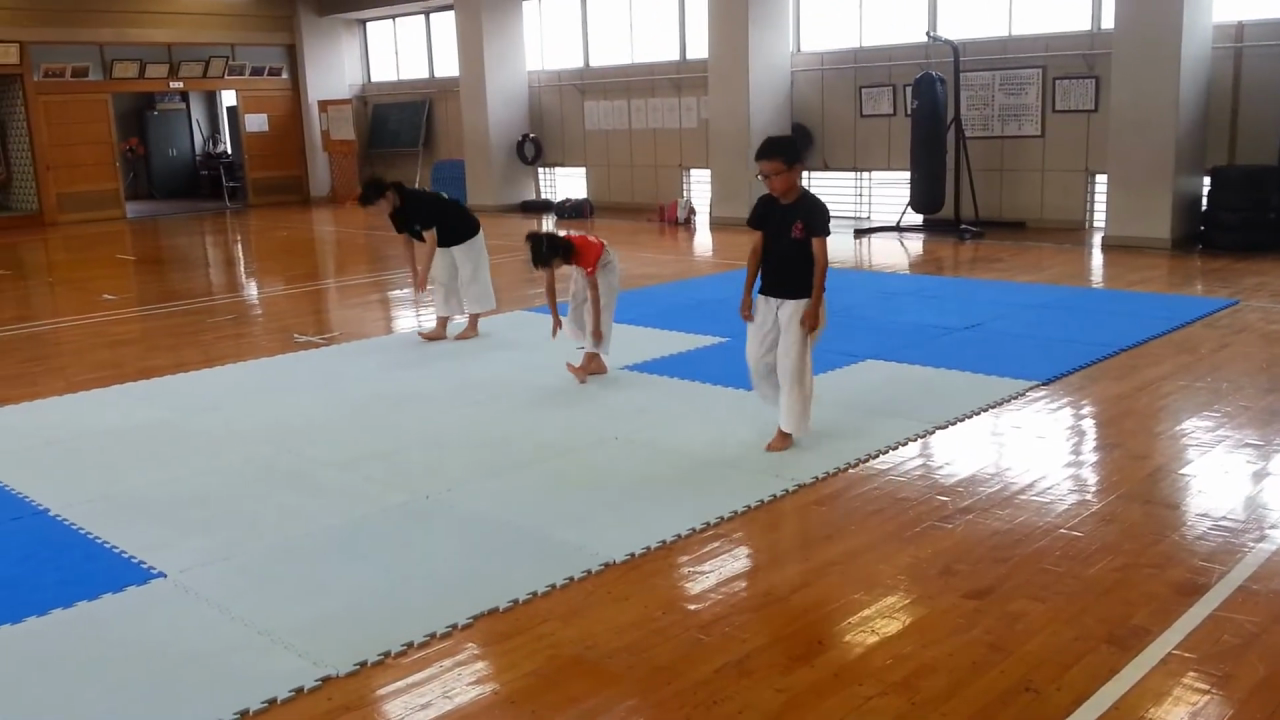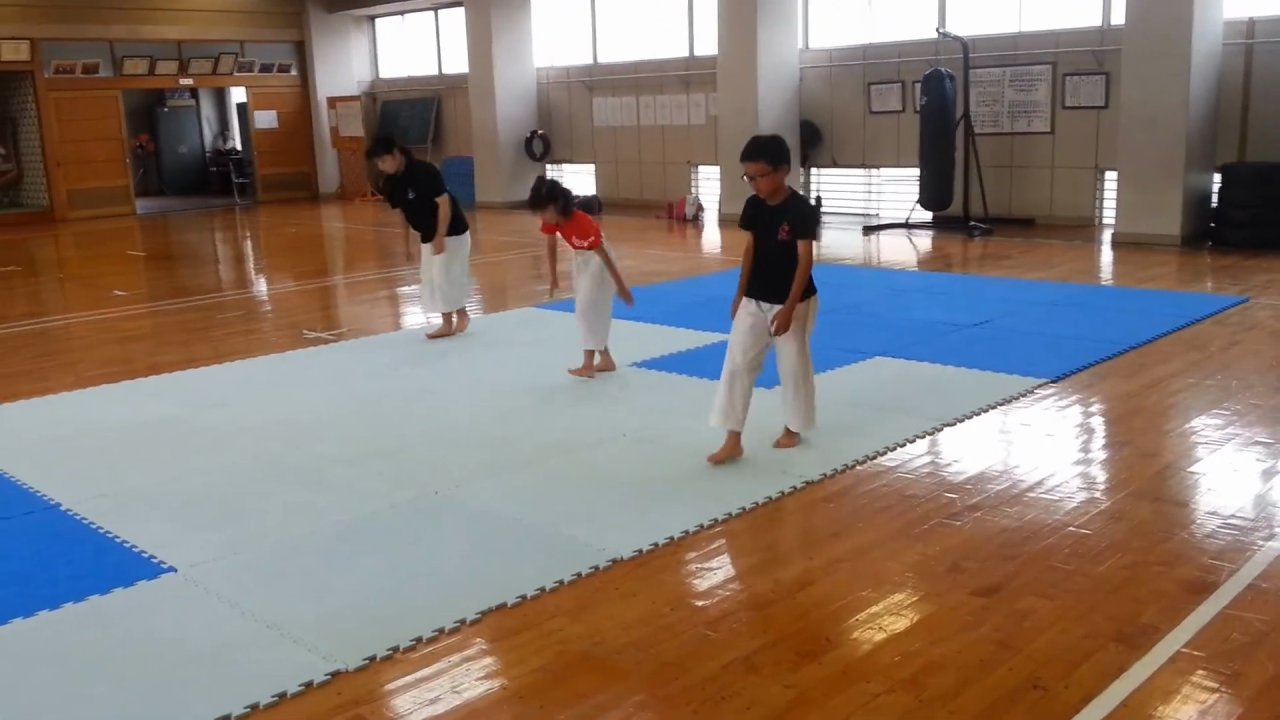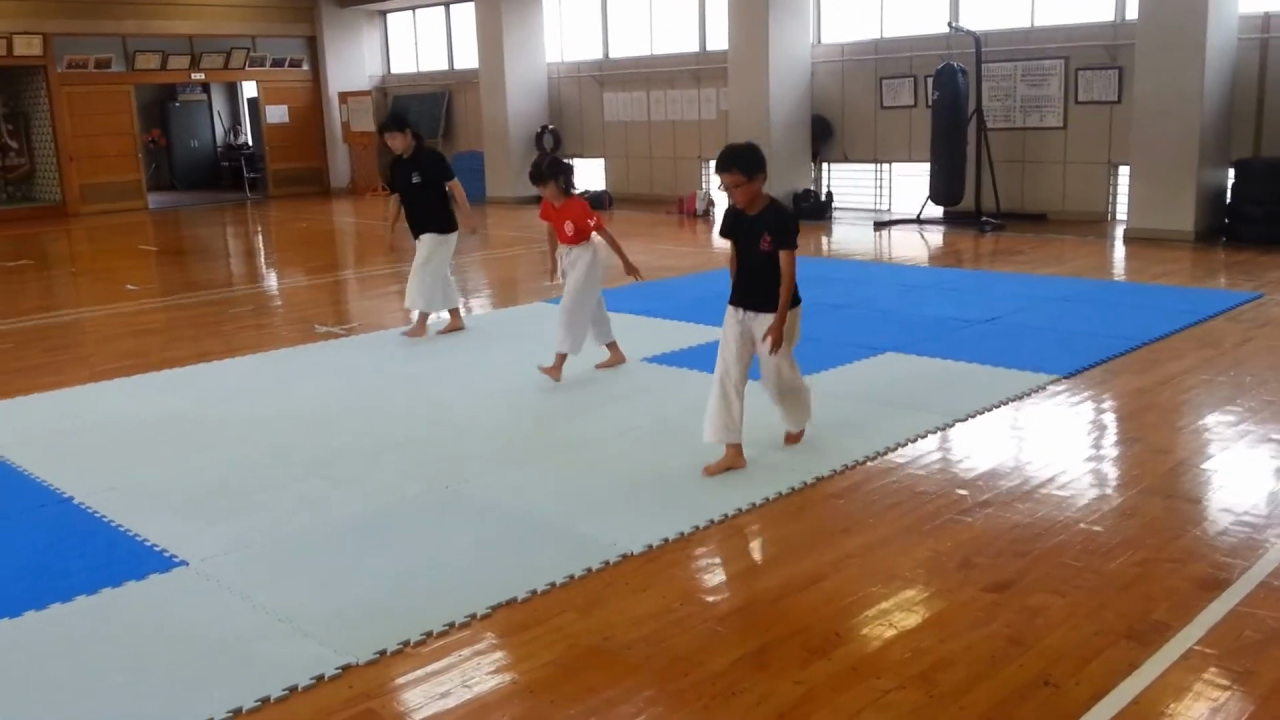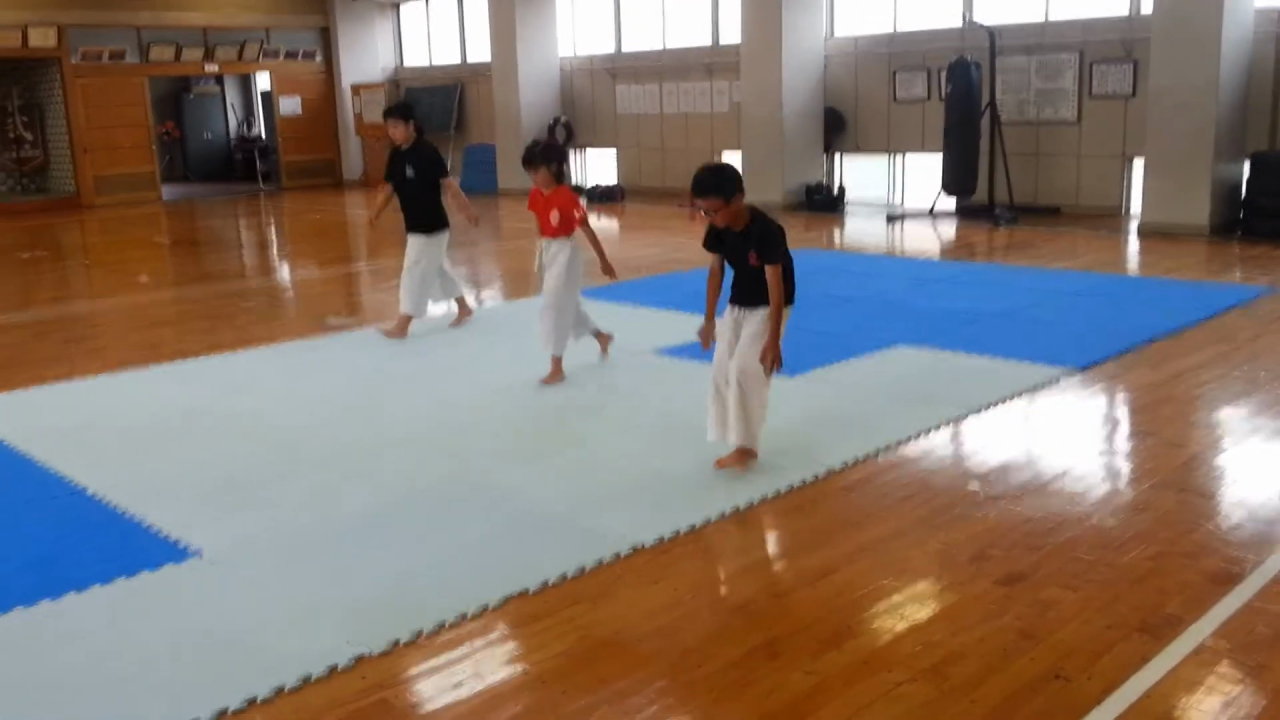
dt=0.2s
person 1, frame 1
left shoulder: (813, 209)
right shoulder: (765, 206)
left elbow: (820, 260)
left wrist: (814, 306)
right wrist: (747, 294)
left hip: (800, 301)
right hip: (767, 297)
left knee: (792, 364)
right knee: (758, 359)
left ankle: (787, 430)
right ankle: (794, 404)
person 1, frame 2
left shoulder: (800, 210)
right shoulder: (753, 206)
left elbow: (805, 263)
left wrist: (789, 309)
right wrist: (740, 294)
left hip: (790, 303)
right hip: (754, 301)
left knee: (794, 367)
right knee: (737, 364)
left ankle: (794, 428)
right ankle: (733, 440)
person 1, frame 3
left shoulder: (781, 218)
right shoulder: (733, 216)
left elbow: (788, 273)
left wrist: (779, 322)
left hip: (774, 312)
right hip: (738, 310)
left knee: (777, 376)
right knee: (727, 376)
left ankle: (797, 424)
right ankle: (733, 451)
person 1, frame 4
left shoulder: (767, 231)
right shoulder: (718, 229)
left elbow: (777, 287)
right elbow: (715, 272)
left wrist: (773, 341)
right wrist: (709, 319)
left hip: (767, 308)
right hip: (738, 305)
left knee: (744, 372)
right knee: (722, 372)
left ankle: (745, 447)
right ankle: (740, 447)
person 2, frame 1
left shoulder: (583, 251)
right shoulder: (551, 255)
left elbow: (593, 290)
right elbow: (549, 285)
left wrist: (596, 326)
right wrist: (555, 317)
left hip: (603, 264)
right hip: (582, 266)
left knee: (596, 313)
right knee: (576, 312)
left ankle: (587, 364)
right ankle: (596, 361)
person 2, frame 2
left shoulder: (580, 222)
right shoulder: (550, 220)
left elbow: (604, 254)
right elbow: (551, 246)
left wrist: (620, 285)
right wrist: (553, 277)
left hip: (595, 259)
right hip: (580, 259)
left knee: (588, 307)
right knee: (584, 307)
left ankle: (588, 365)
right ankle: (605, 359)
person 2, frame 3
left shoulder: (577, 206)
right shoulder: (547, 205)
left elbow: (605, 234)
left wrist: (626, 263)
right wrist: (553, 263)
left hip: (584, 258)
right hip: (565, 257)
left knee: (570, 310)
right knee: (590, 307)
left ankle: (557, 366)
right ankle: (615, 354)
person 2, frame 4
left shoulder: (566, 196)
right shoulder: (536, 194)
left elbow: (587, 230)
left wrist: (604, 261)
left hip: (564, 253)
right hip: (547, 252)
left knee: (555, 308)
right knee: (566, 305)
left ankle: (557, 368)
right ankle: (601, 336)
person 3, frame 1
left shoulder: (418, 202)
right shoulder: (395, 210)
left elbow: (431, 240)
right elbow: (407, 240)
left wrist: (423, 273)
right wrist: (415, 271)
left hip: (466, 236)
right hip: (444, 242)
left knee: (471, 279)
right knee: (442, 281)
left ankle: (472, 326)
right ankle: (440, 328)
person 3, frame 2
left shoulder: (423, 171)
right shoulder: (391, 182)
left elbow: (444, 203)
right elbow: (402, 213)
left wrist: (440, 237)
left hip: (451, 232)
right hip: (429, 236)
left knee: (445, 276)
right knee: (431, 279)
left ankle: (462, 316)
right ankle: (447, 324)
person 3, frame 3
left shoulder: (431, 158)
right shoulder: (396, 166)
left elbow: (454, 187)
right elbow: (396, 199)
left wrist: (468, 218)
right wrist: (390, 229)
left hip: (440, 229)
right hip: (422, 231)
left knee: (422, 273)
right knee: (437, 275)
left ankle: (420, 324)
right ankle: (456, 319)
person 3, frame 4
left shoulder: (426, 152)
right shoulder: (396, 155)
left elbow: (448, 183)
right elbow: (389, 187)
left wrist: (467, 211)
right wrist: (375, 214)
left hip: (431, 227)
right hip: (416, 226)
left knee: (415, 272)
right knee: (436, 269)
left ankle: (402, 326)
right ankle: (464, 307)
